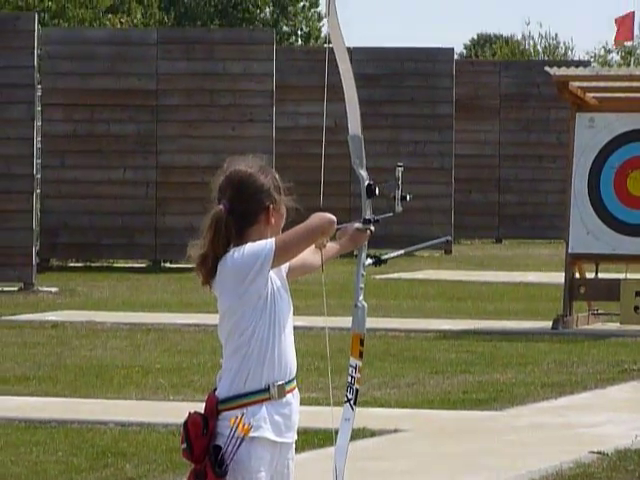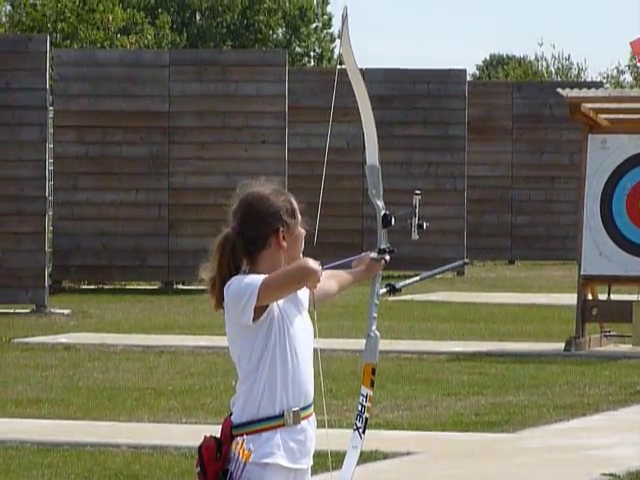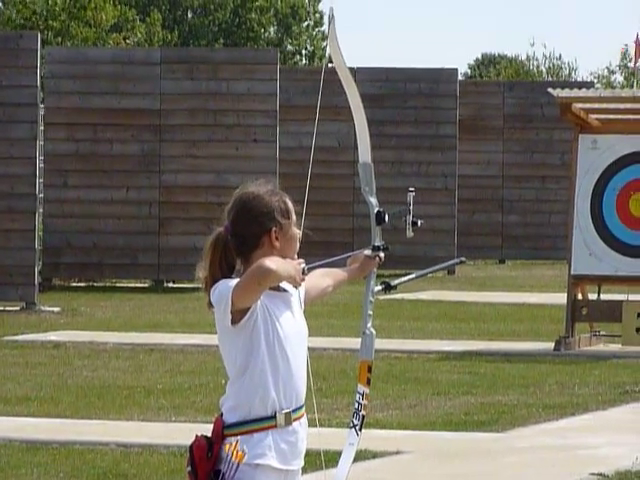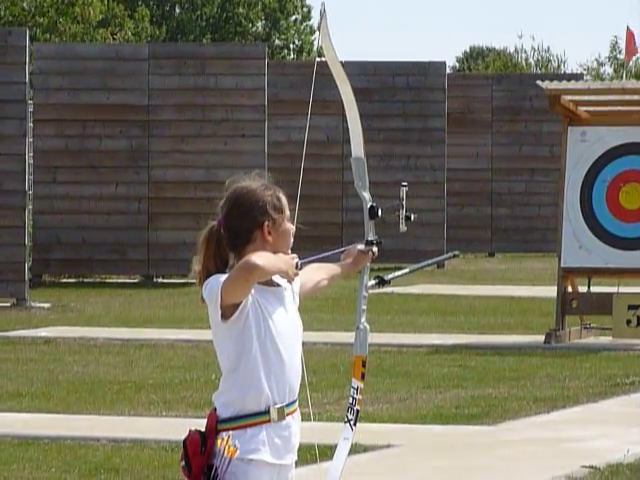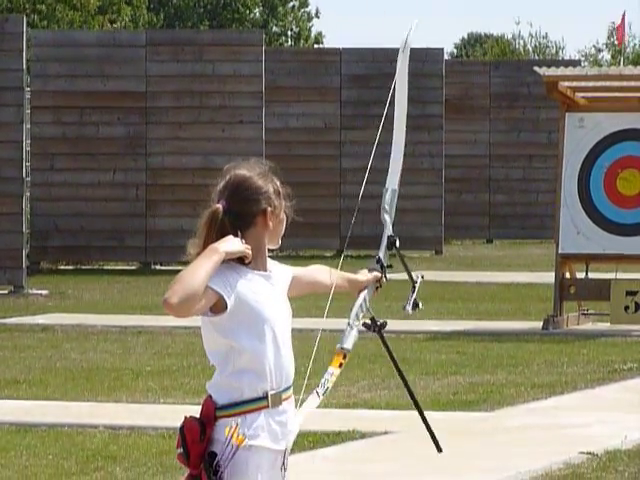
dt=1s
person 1, frame 1
left shoulder: (265, 264)
right shoulder: (241, 263)
left elbow: (308, 258)
right elbow: (324, 222)
left wrist: (343, 244)
right wrist: (322, 237)
left hip: (278, 415)
right hip: (248, 423)
person 1, frame 2
left shoulder: (293, 288)
right shoulder: (241, 291)
left elbow: (326, 282)
right elbow: (306, 271)
left wrist: (360, 272)
right wrist: (308, 272)
left hip: (296, 442)
right hip: (262, 449)
person 1, frame 3
left shoulder: (288, 289)
right shoulder: (230, 295)
left elbow: (321, 281)
right elbow: (265, 270)
left wrist: (354, 270)
right wrist: (286, 269)
left hip: (288, 443)
right hip: (253, 452)
person 1, frame 4
left shoulder: (283, 284)
right shoulder: (222, 291)
left elbow: (315, 275)
right elbow: (252, 266)
left wrist: (347, 265)
right wrist: (280, 263)
left hip: (281, 437)
right hip: (246, 445)
person 1, frame 5
left shoulder: (273, 274)
right shoulder: (223, 281)
left elbow: (315, 276)
right elbow: (175, 302)
left wrist: (354, 280)
right wrist: (216, 251)
left hip: (274, 423)
right hip: (240, 431)
